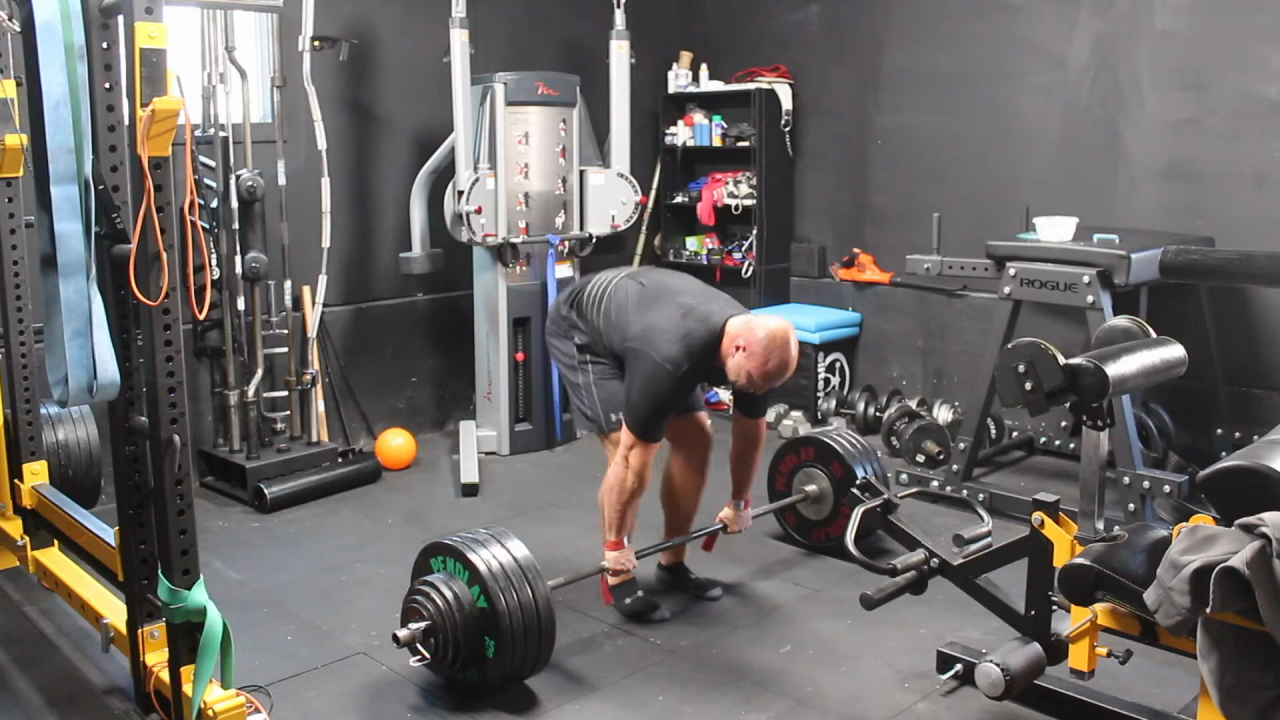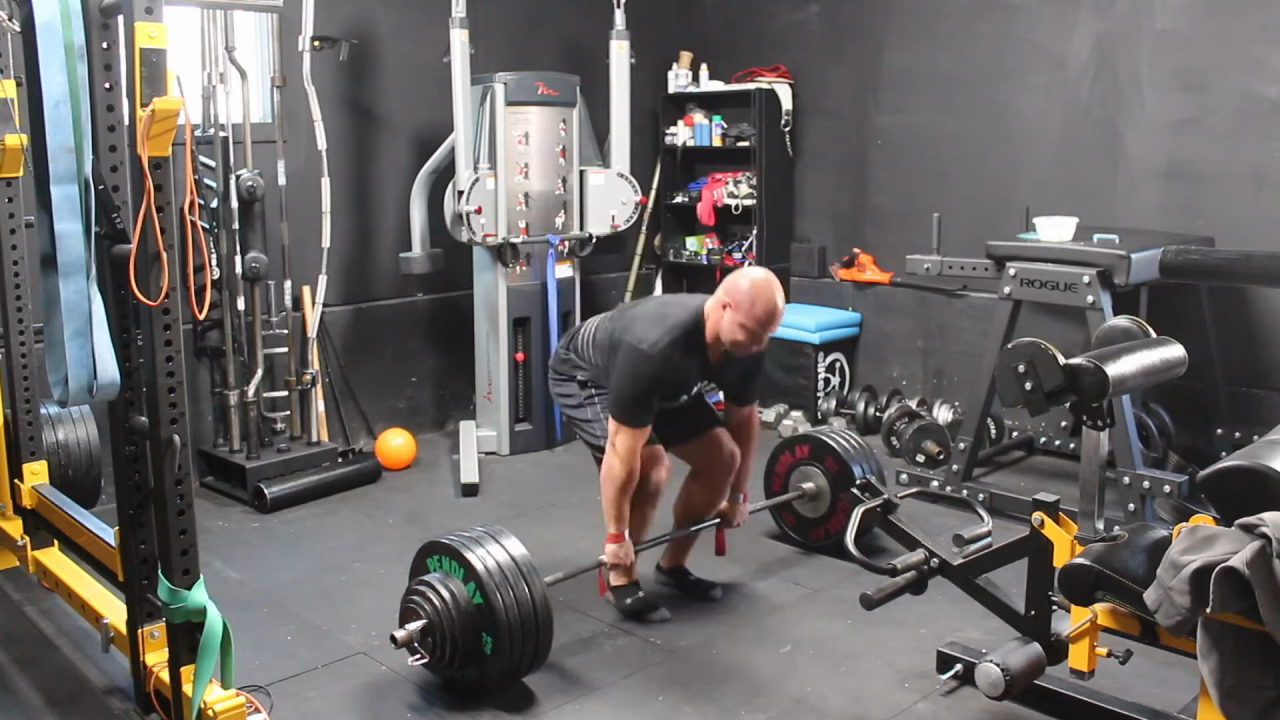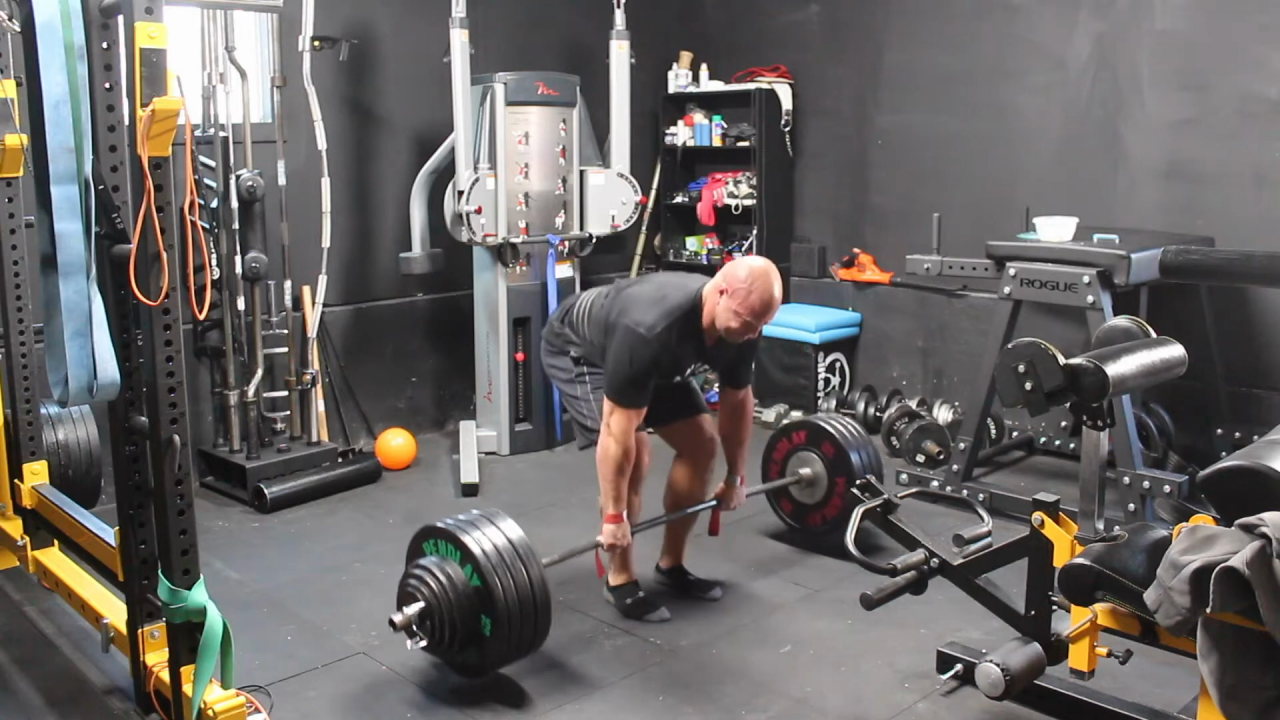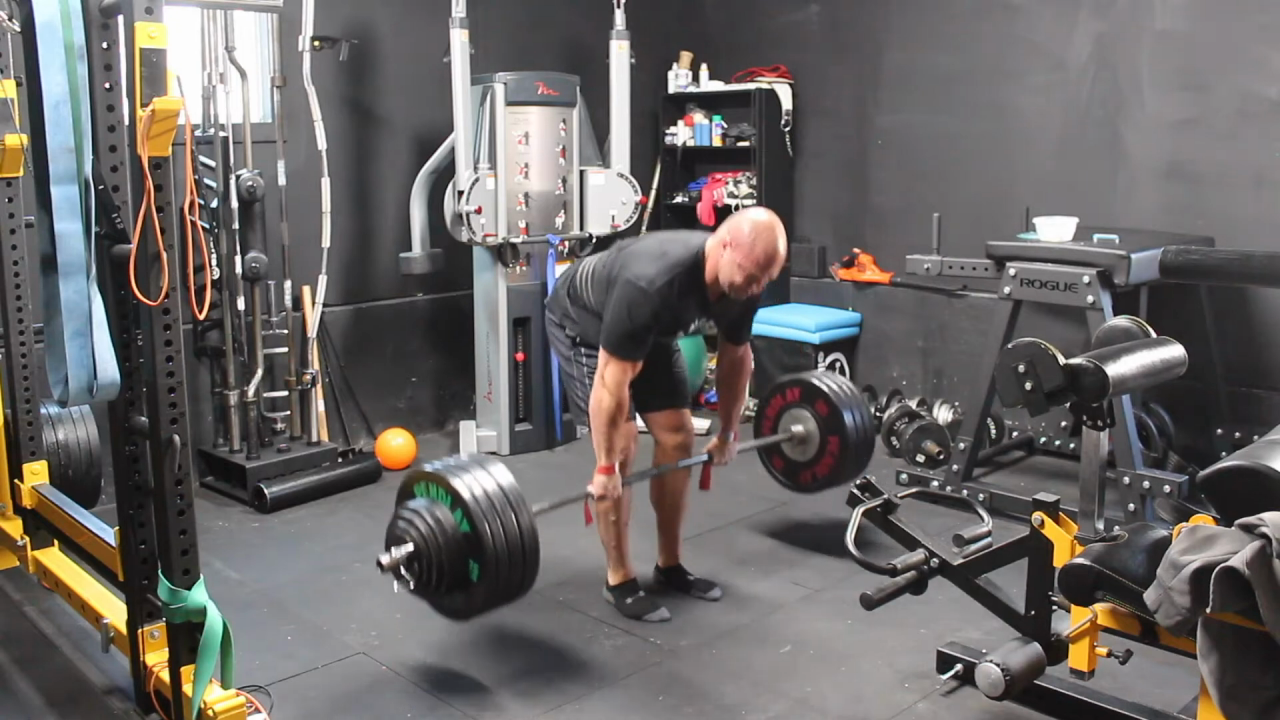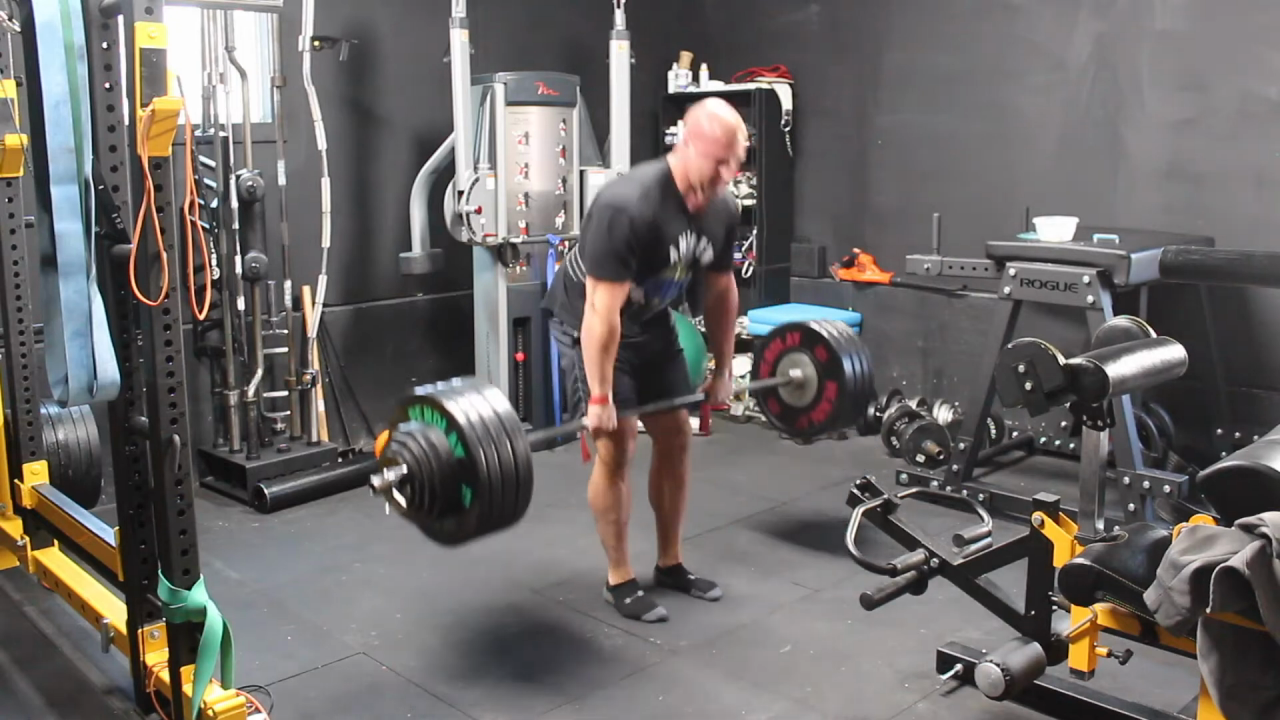
dt=0.3s
person 1, frame 1
left shoulder: (755, 347)
right shoulder: (668, 361)
left elbow: (750, 430)
right elbow: (633, 460)
left wrist: (739, 503)
right wrist: (615, 545)
right hip: (582, 330)
left knee: (696, 438)
right knee: (625, 449)
left ankle: (673, 562)
right ankle: (619, 580)
person 1, frame 2
left shoulder: (744, 345)
right shoulder: (652, 348)
left elbow: (743, 417)
right elbow: (624, 449)
left wrist: (737, 496)
right wrist: (616, 537)
right hip: (585, 376)
left knee: (723, 457)
right knee: (651, 469)
left ankle: (673, 565)
right ankle: (621, 580)
person 1, frame 3
left shoulder: (740, 328)
right shoulder: (650, 330)
left elbow: (737, 400)
right elbow: (618, 430)
left wrist: (735, 478)
right wrist: (614, 517)
right hip: (579, 351)
left knee: (703, 443)
right knee: (634, 457)
left ankle: (671, 565)
right ankle: (620, 580)
person 1, frame 4
left shoulder: (741, 288)
right shoulder: (650, 284)
left elbow: (735, 358)
right elbow: (613, 383)
left wrist: (728, 433)
right wrist: (605, 470)
left hip: (651, 337)
right hip: (584, 326)
left knee: (677, 438)
right knee: (622, 446)
left ankle: (670, 566)
right ankle: (620, 580)
person 1, frame 5
left shoulder: (722, 210)
right shoulder: (628, 206)
left elbow: (721, 291)
right elbow: (603, 310)
left wrist: (722, 369)
right wrist: (599, 399)
left hip: (651, 323)
right hip: (588, 319)
left knee: (676, 438)
right knee: (615, 445)
left ankle: (670, 564)
right ankle: (619, 579)
